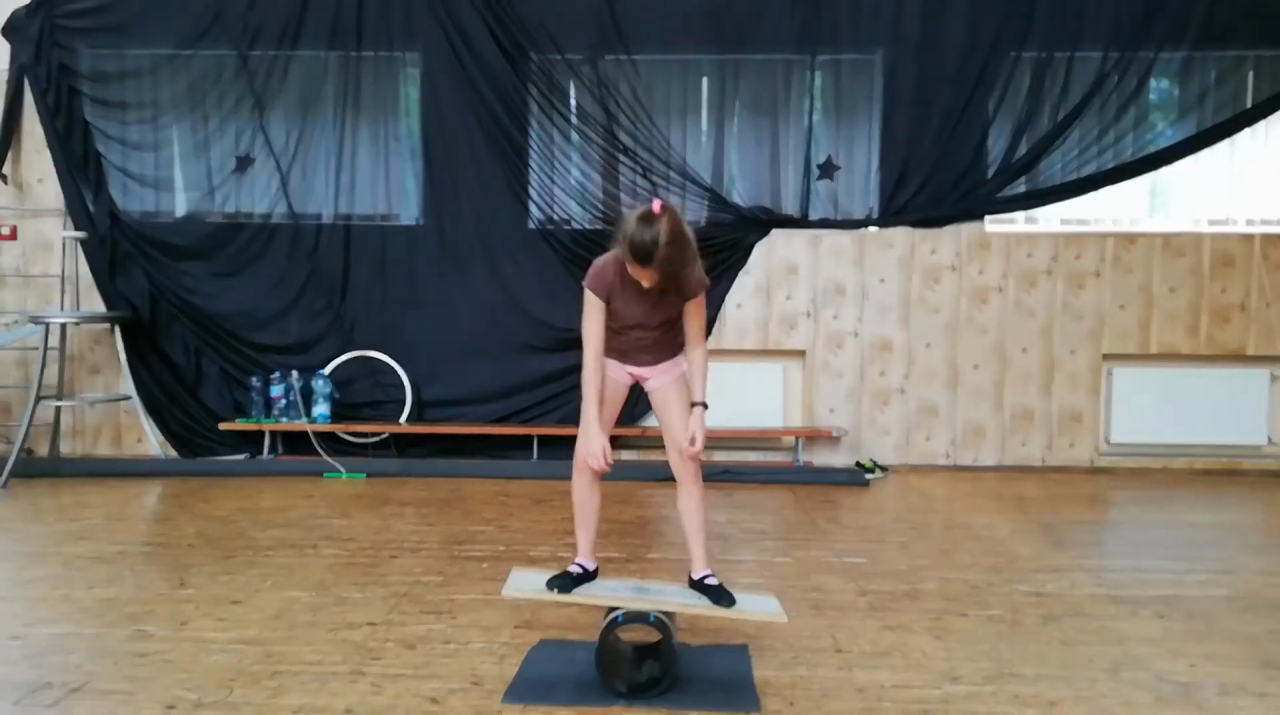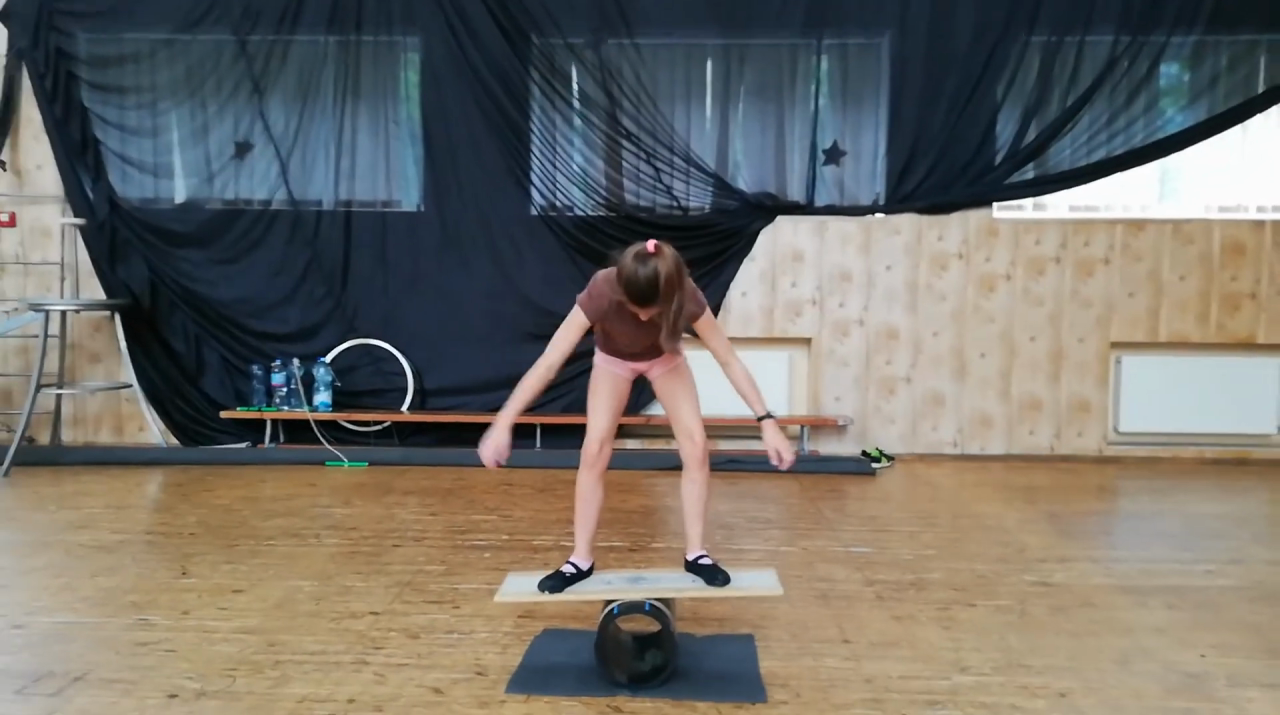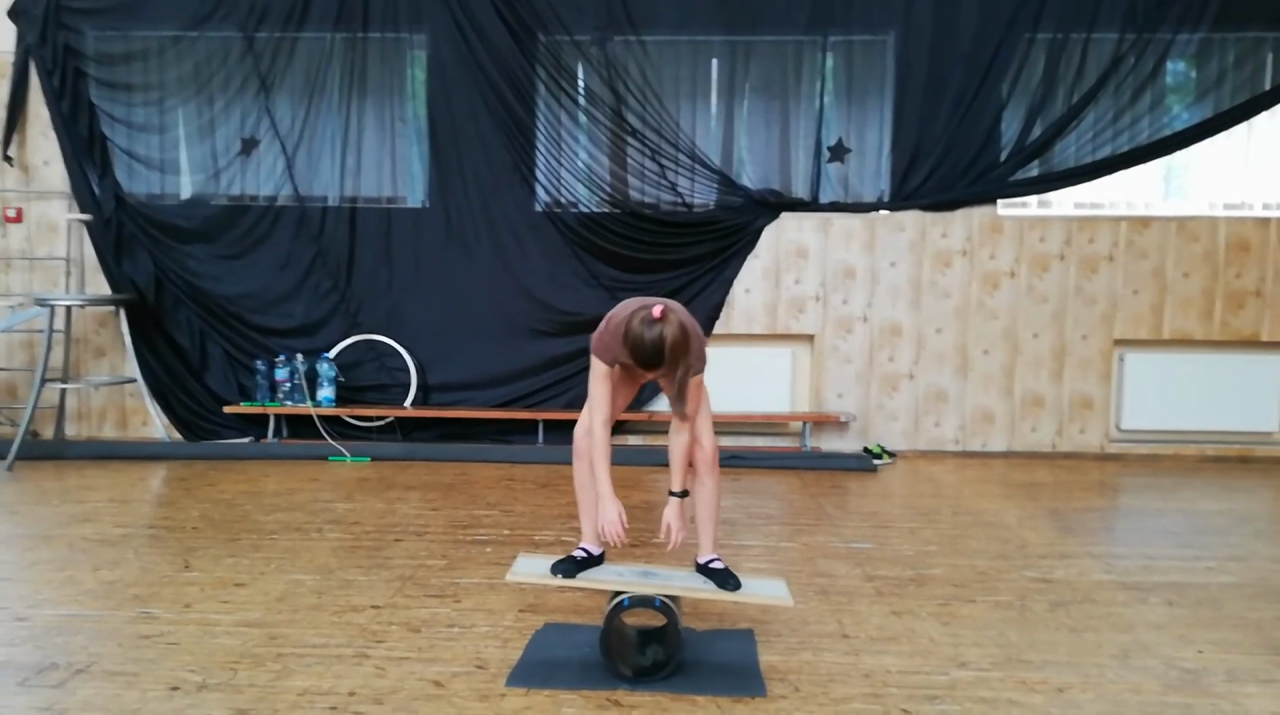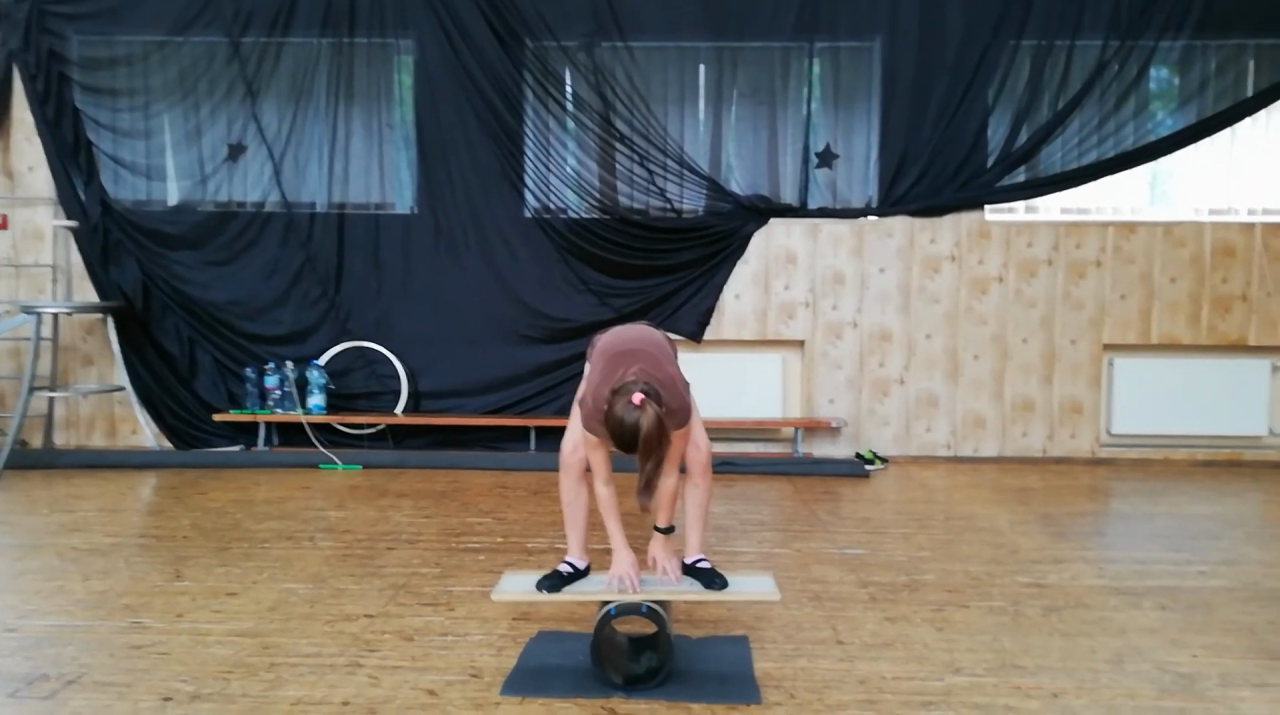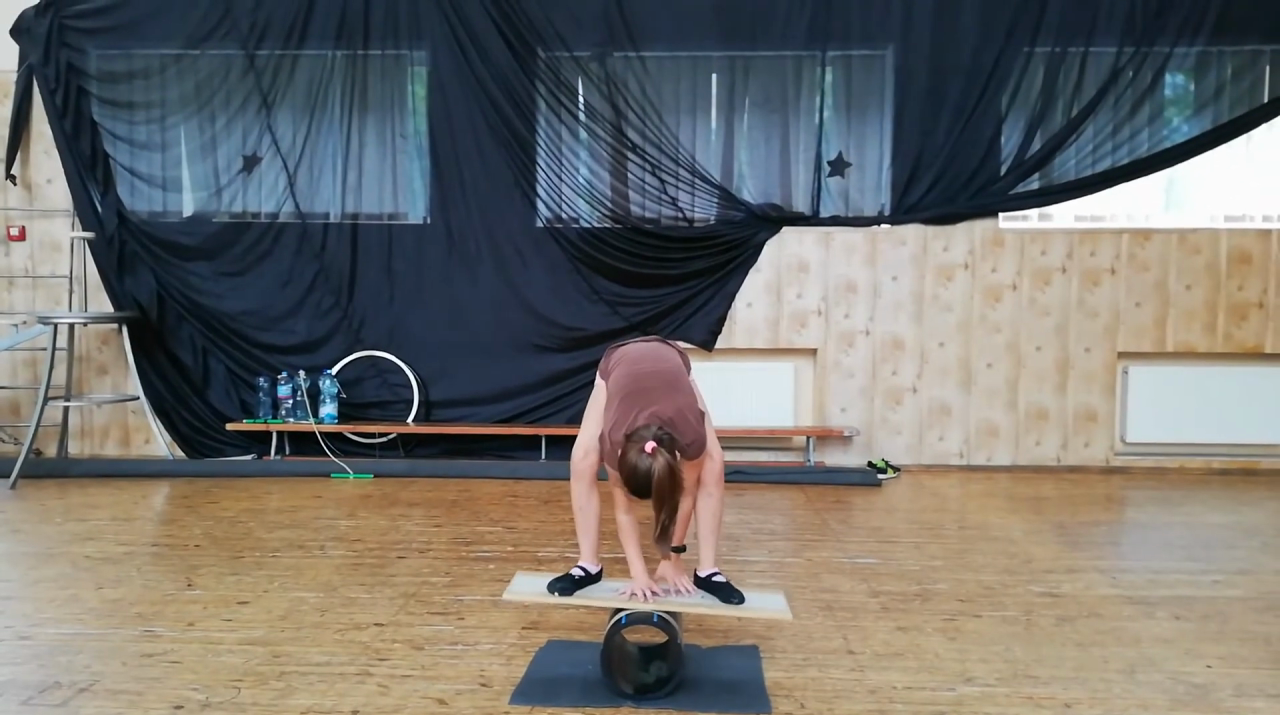
dt=1s
person 1, frame 1
left shoulder: (688, 277)
right shoulder: (603, 273)
left elbow: (695, 346)
right elbow: (592, 354)
left wrist: (698, 407)
right wrist: (592, 428)
left hip: (666, 364)
right hip: (613, 363)
left knee: (687, 460)
right knee: (587, 456)
left ankle: (701, 571)
right ankle: (584, 562)
person 1, frame 2
left shoulder: (685, 295)
right shoulder: (602, 291)
left elbow: (728, 358)
right elbow: (551, 359)
left wrist: (768, 422)
right wrist: (503, 423)
left hip: (664, 358)
right hip: (612, 359)
left knee: (695, 446)
right knee: (594, 449)
left ankle: (695, 555)
right ankle: (579, 560)
person 1, frame 3
left shoulder: (691, 345)
right shoulder: (609, 338)
left elbow: (682, 428)
right elbow: (600, 423)
left wrist: (676, 498)
right wrist: (606, 497)
left hip: (676, 362)
right hip: (624, 362)
left knee: (705, 448)
right knee: (584, 437)
left ankle: (708, 557)
right ankle: (590, 547)
person 1, frame 4
left shoulder: (676, 402)
right shoulder: (595, 404)
left elbow: (669, 472)
right elbow: (602, 482)
left wrist: (662, 537)
right wrist: (620, 550)
left knee: (699, 454)
right knee: (572, 454)
left ankle: (694, 557)
right ankle: (576, 560)
person 1, frame 5
left shoulder: (691, 435)
right shoulder: (614, 440)
left elbow: (686, 496)
right elbow: (624, 510)
left wrist: (672, 557)
right wrist: (638, 573)
left hip: (671, 362)
right hip: (617, 364)
left knee: (712, 464)
right knee: (583, 461)
left ankle: (707, 571)
right ankle: (588, 566)
